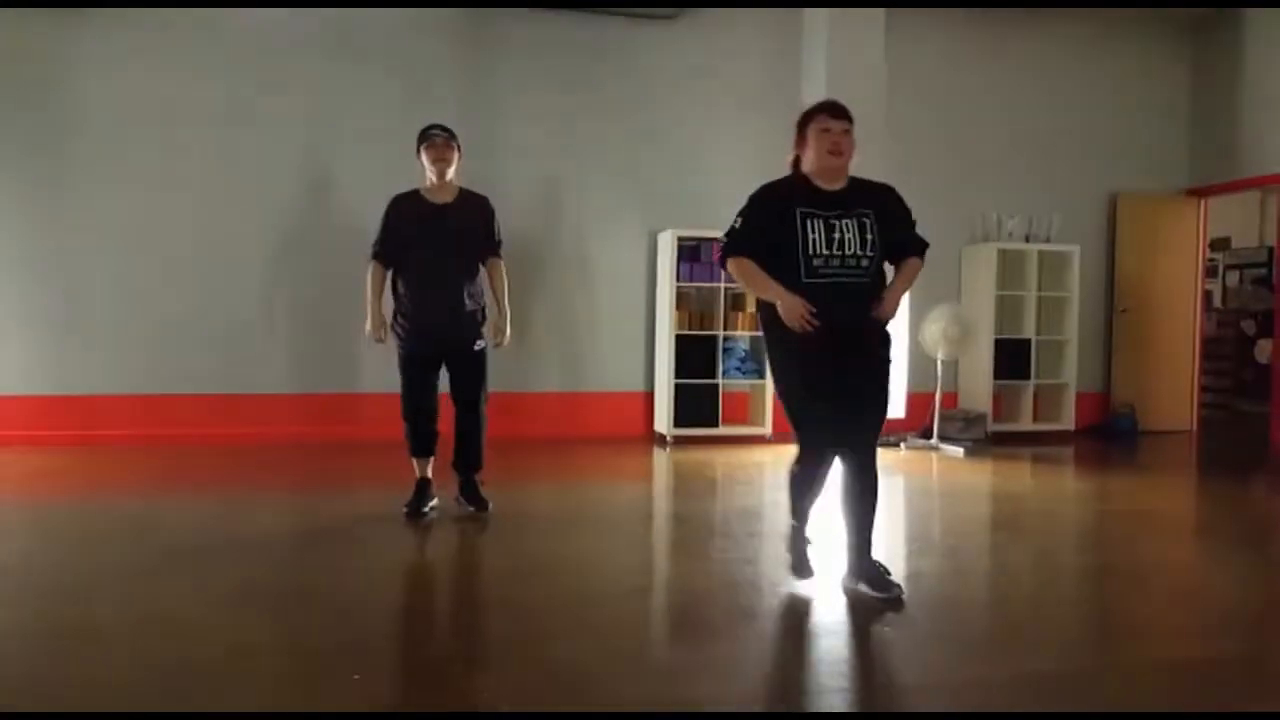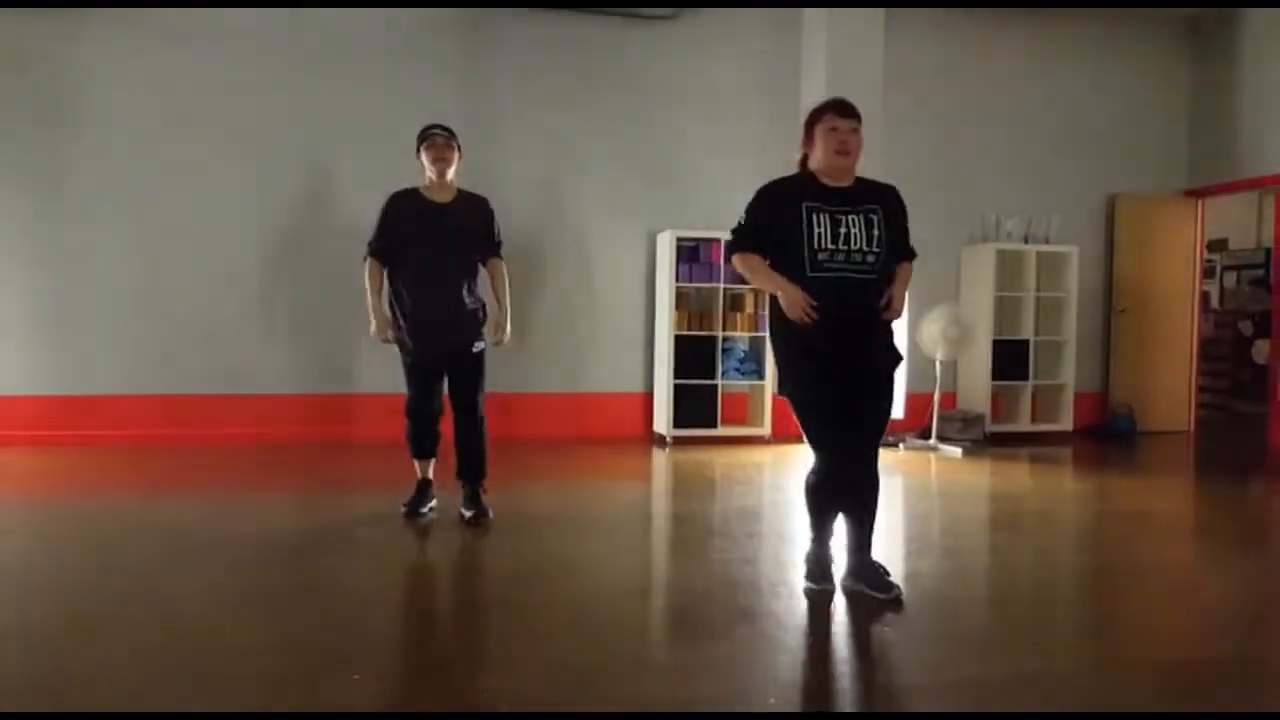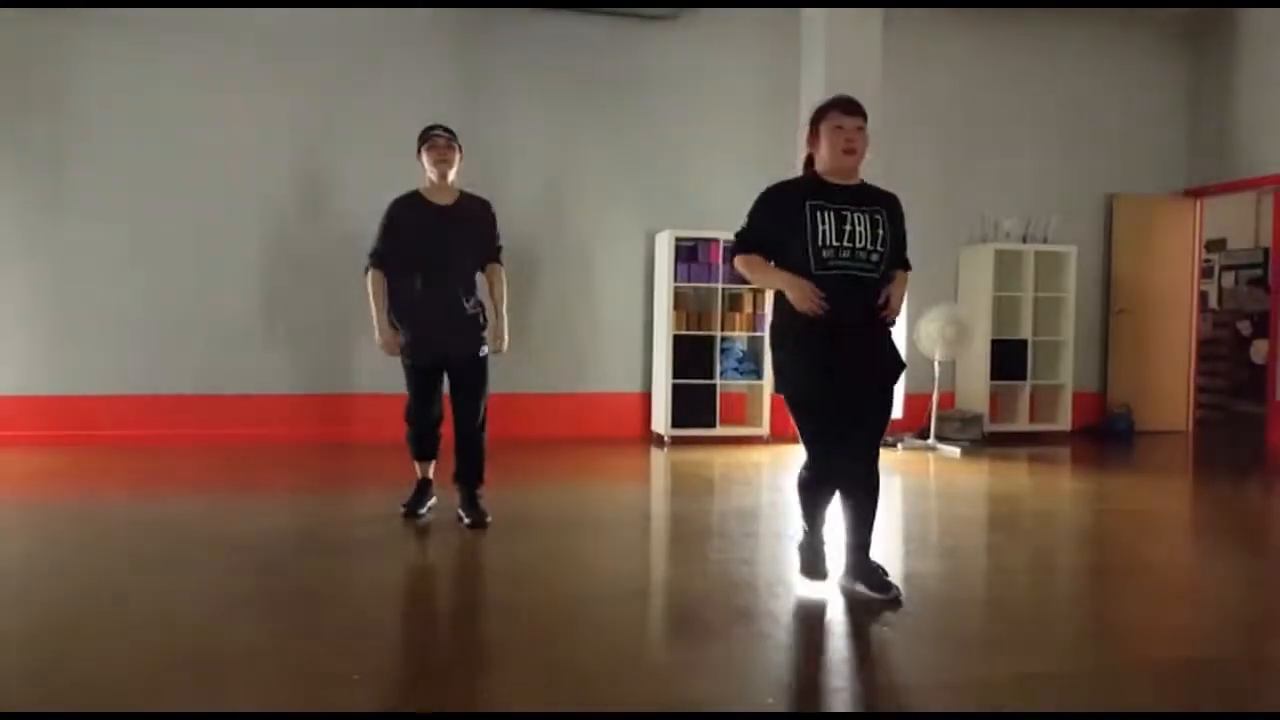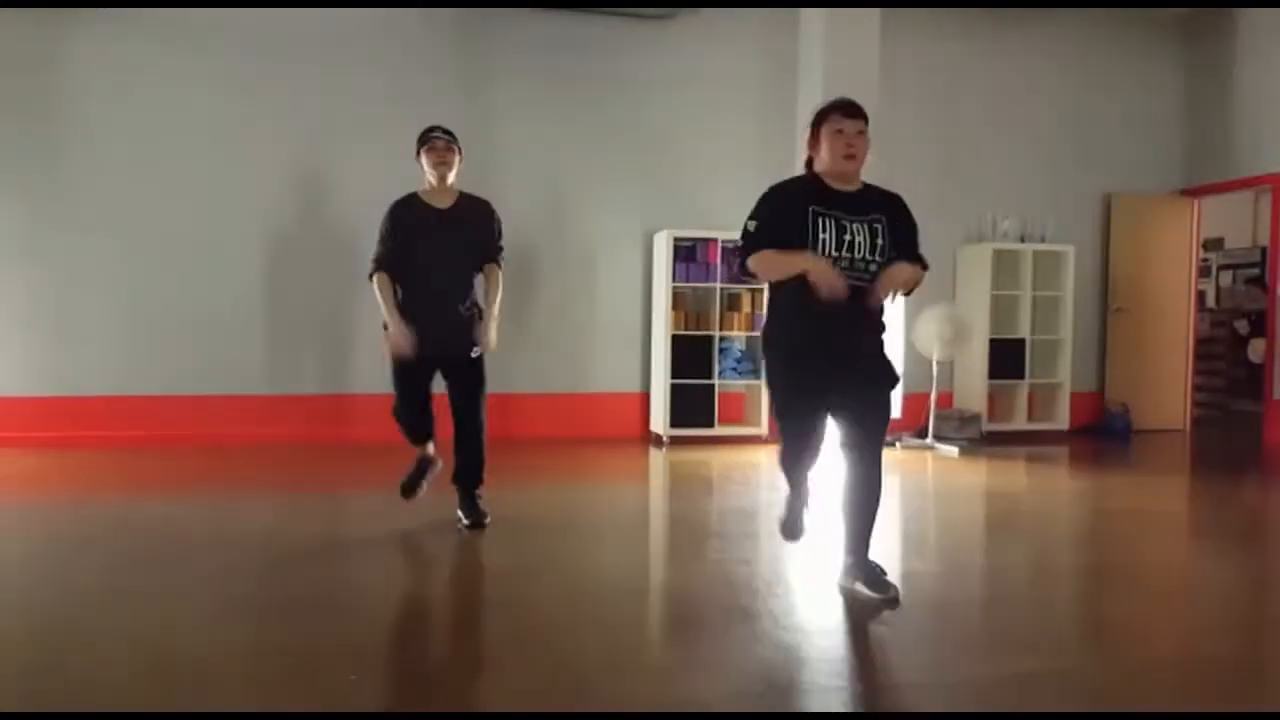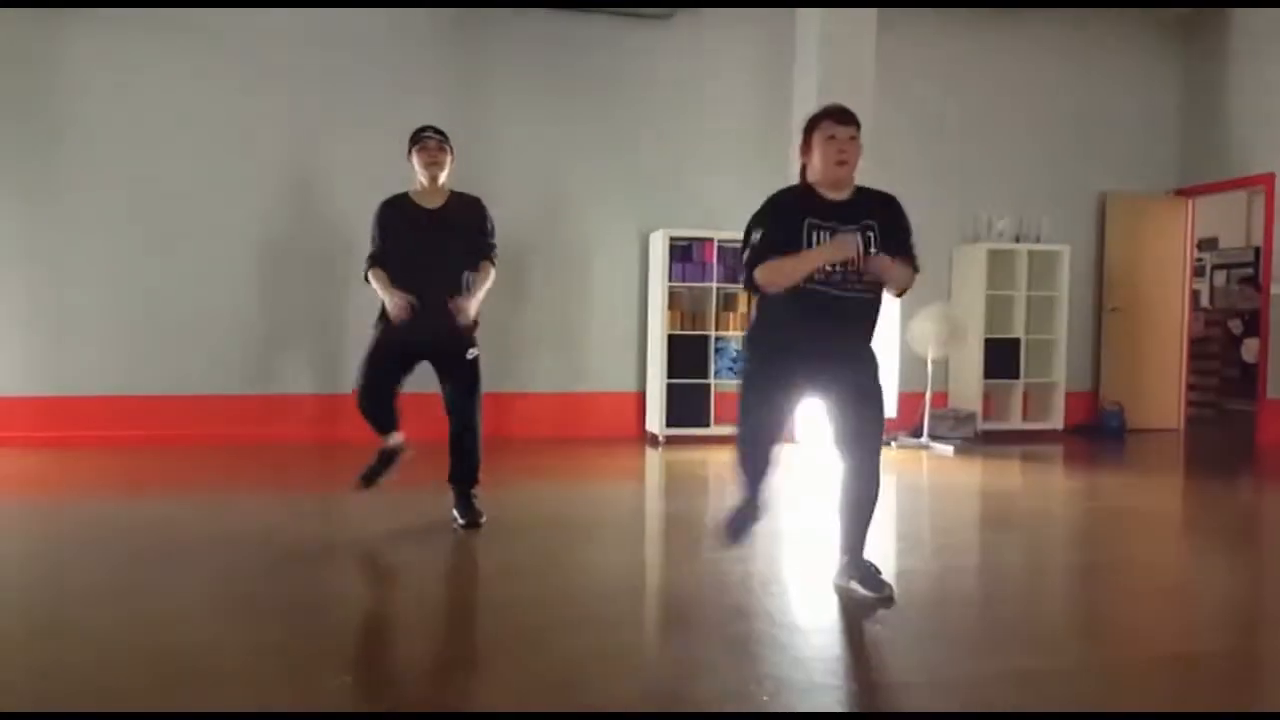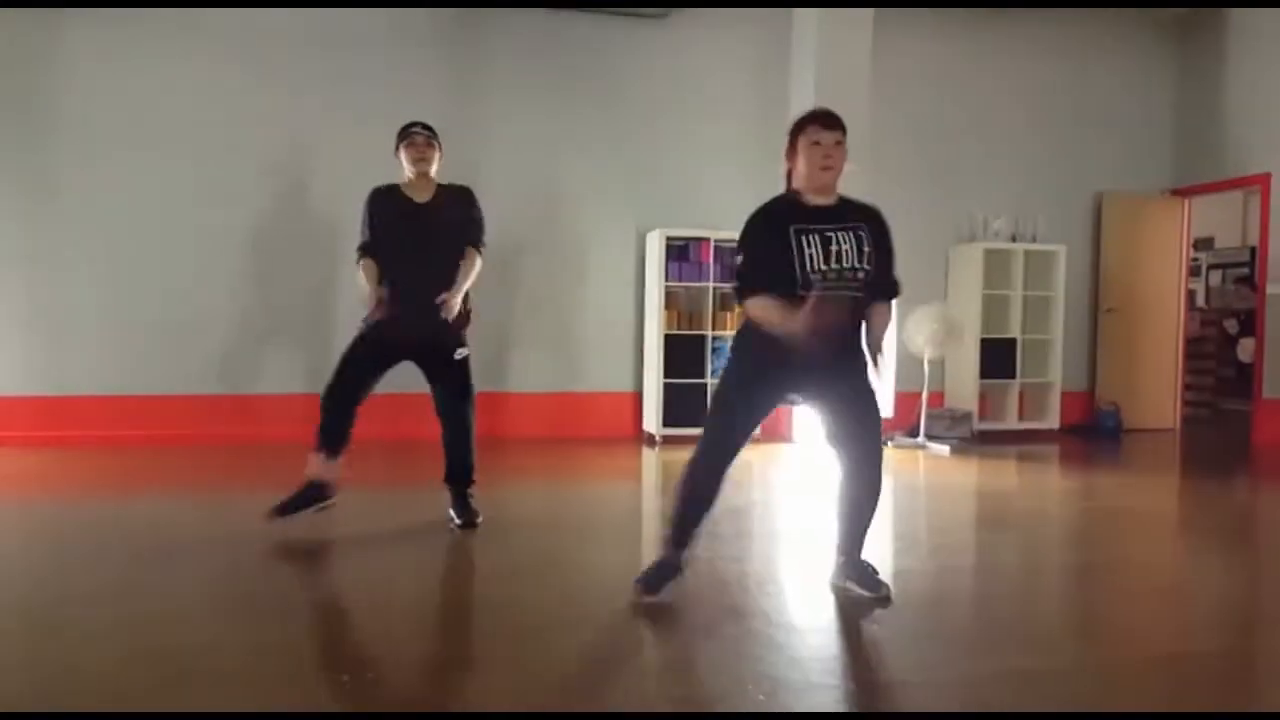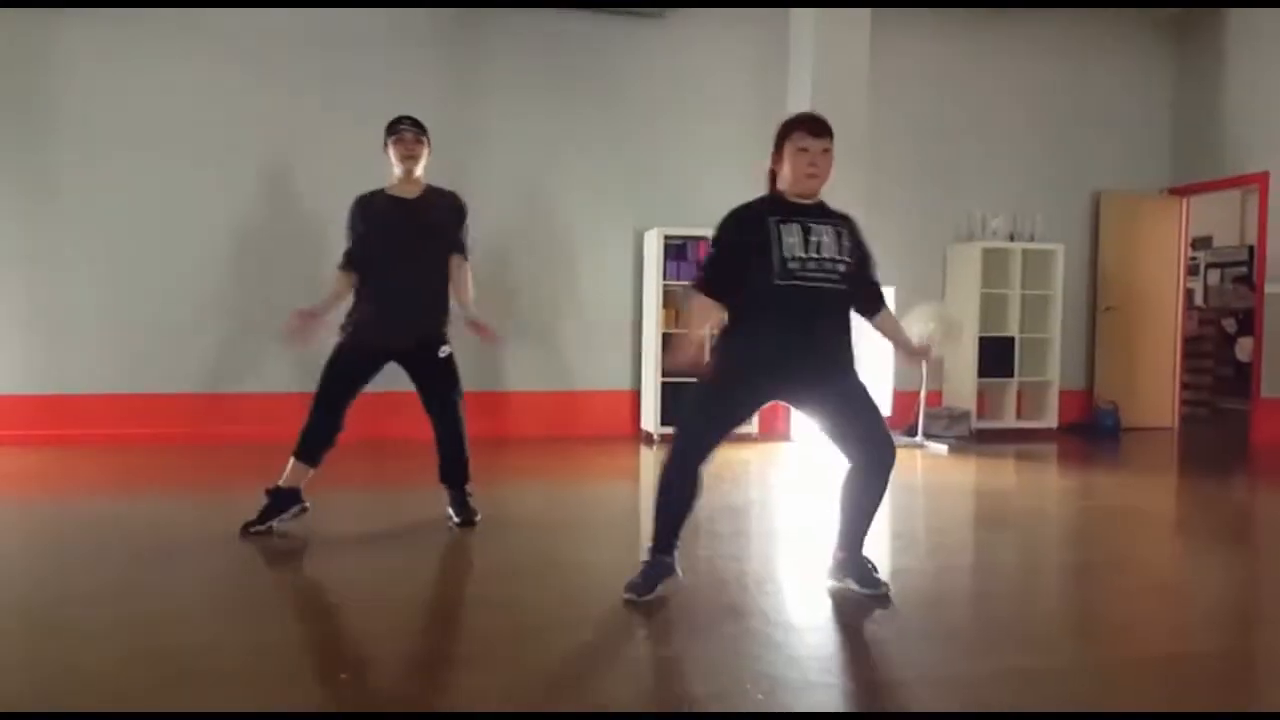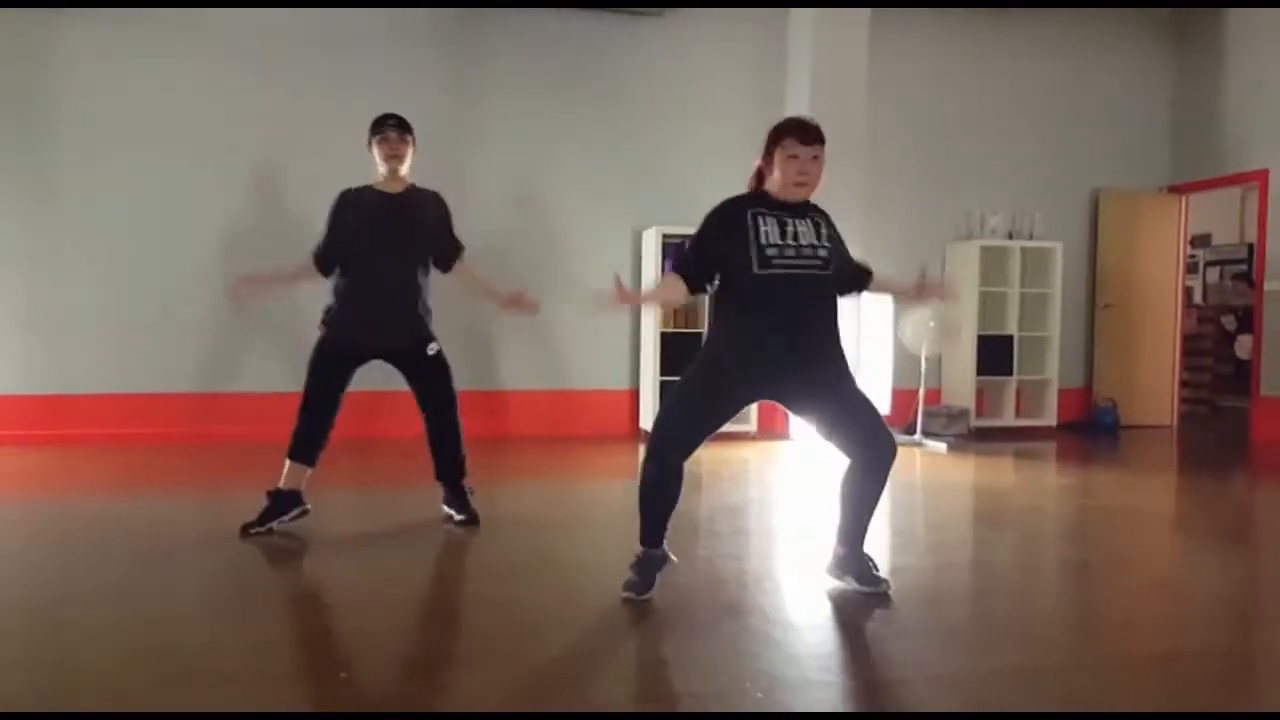
dt=0.1s
person 1, frame 1
left shoulder: (882, 200)
right shoulder: (774, 200)
left elbow: (913, 250)
right elbow: (734, 256)
left wrist: (896, 290)
right wrist: (777, 295)
left hip: (864, 348)
right hip: (799, 348)
left knee: (862, 452)
right knee: (819, 447)
left ankle: (861, 561)
right ankle: (799, 530)
person 1, frame 2
left shoulder: (885, 200)
right shoulder: (781, 196)
left elbow: (902, 257)
right elbow: (741, 252)
left wrist: (899, 288)
right wrist: (781, 287)
left hip: (870, 349)
right hip: (805, 348)
left knee: (863, 455)
right knee: (832, 452)
left ankle: (860, 562)
right ankle: (818, 547)
person 1, frame 3
left shoulder: (885, 204)
right shoulder: (786, 197)
left elbow: (896, 267)
right elbow: (742, 256)
left wrist: (897, 292)
right wrist: (786, 284)
left hip: (869, 351)
right hip: (803, 350)
left knee: (866, 456)
right knee: (827, 453)
left ankle: (858, 563)
right ankle: (811, 531)
person 1, frame 4
left shoulder: (890, 207)
right shoulder: (787, 198)
left elbow: (914, 267)
right elbow: (755, 258)
left wrist: (898, 277)
right wrist: (807, 262)
left hip: (862, 350)
right hip: (796, 348)
left knee: (866, 457)
right knee: (799, 447)
left ankle: (857, 562)
right ankle: (798, 496)
person 1, frame 5
left shoulder: (886, 211)
right shoulder: (783, 209)
left elbow: (907, 276)
right elbow: (761, 275)
left wrist: (886, 267)
right wrist: (823, 254)
left hip: (851, 353)
right hip: (780, 349)
left knee: (863, 457)
right knee: (756, 440)
left ankle: (851, 560)
right ankle: (752, 498)
person 1, frame 6
left shoulder: (868, 221)
right shoulder: (769, 221)
left elbow: (882, 291)
right elbow: (751, 294)
left wrist: (876, 337)
right wrist: (792, 323)
left hip: (838, 361)
right hip: (766, 356)
left knee: (866, 457)
right knee: (715, 449)
left ankle: (849, 560)
right ankle: (673, 554)
person 1, frame 7
left shoulder: (843, 227)
right shoulder: (747, 220)
left elbow: (868, 296)
right elbow: (714, 291)
left wrist: (903, 342)
right wrist: (696, 339)
left hip: (825, 364)
right hip: (748, 358)
left knee: (877, 452)
right knee: (687, 449)
left ankle: (848, 557)
right ankle: (661, 558)
person 1, frame 8
left shoulder: (820, 220)
right shoulder: (733, 215)
left elbow: (851, 276)
right elbow: (689, 273)
left wrist: (907, 290)
right wrist: (645, 297)
left hip: (815, 365)
right hip: (737, 360)
left knee: (878, 449)
right knee: (666, 441)
left ankle: (848, 554)
right ankle: (651, 552)
person 2, frame 1
left shoulder: (478, 207)
right shoulder: (401, 207)
left elbow: (493, 259)
right elbow: (379, 261)
left wrist: (502, 312)
right wrist: (373, 312)
left hip: (465, 324)
right hip: (414, 325)
left knee: (471, 403)
right knee: (417, 406)
left ankle: (468, 481)
right ankle: (424, 485)
person 2, frame 2
left shoulder: (478, 208)
right shoulder: (400, 205)
left elbow: (493, 260)
right elbow: (376, 259)
left wrist: (503, 311)
right wrist: (377, 312)
left hip: (466, 324)
right hip: (416, 326)
left knee: (470, 407)
right knee: (422, 407)
left ankle: (472, 492)
right ankle: (425, 485)
person 2, frame 3
left shoulder: (480, 211)
right shoulder: (402, 210)
left elbow: (494, 267)
right elbow: (377, 267)
left wrist: (501, 321)
right wrist: (382, 324)
left hip: (468, 330)
right hip: (416, 331)
left knee: (471, 413)
right knee: (423, 412)
left ankle: (470, 495)
right ankle: (424, 487)
person 2, frame 4
left shoulder: (481, 212)
right shoulder: (401, 212)
left elbow: (492, 268)
right elbow: (381, 271)
left wrist: (490, 318)
right wrist: (394, 321)
left hip: (463, 330)
right hip: (413, 330)
left knee: (470, 413)
right knee: (409, 406)
left ankle: (468, 495)
right ankle: (426, 455)
person 2, frame 5
left shoulder: (474, 210)
right shoulder: (391, 210)
left elbow: (487, 263)
right elbow: (374, 265)
left wrist: (474, 298)
right wrist: (388, 294)
left hip: (455, 328)
right hip: (402, 324)
left knee: (464, 412)
right knee: (372, 393)
left ankle: (463, 496)
right ankle: (391, 444)
person 2, frame 6
left shoulder: (462, 200)
right shoulder: (380, 200)
left elbow: (473, 251)
right elbow: (368, 253)
left wrist: (459, 292)
right wrist: (372, 290)
left hip: (440, 326)
right hip: (387, 321)
left knee: (457, 410)
right knee: (338, 395)
left ankle: (460, 495)
right ankle: (319, 484)
person 2, frame 7
left shoulder: (448, 205)
right shoulder: (367, 205)
left elbow: (456, 258)
right elbow: (352, 267)
left wrist: (468, 310)
right wrist: (322, 308)
left hip: (424, 329)
right hip: (368, 325)
left knee: (447, 408)
right knee: (328, 405)
left ankle: (457, 494)
right ankle: (288, 495)
person 2, frame 8
left shoulder: (430, 204)
right shoulder: (350, 203)
left elbow: (451, 259)
right elbow: (324, 260)
left wrist: (498, 296)
right wrist: (270, 279)
left hip: (411, 326)
right hip: (349, 323)
left knee: (442, 405)
right knee: (317, 404)
left ankle: (455, 492)
right ankle: (287, 496)
